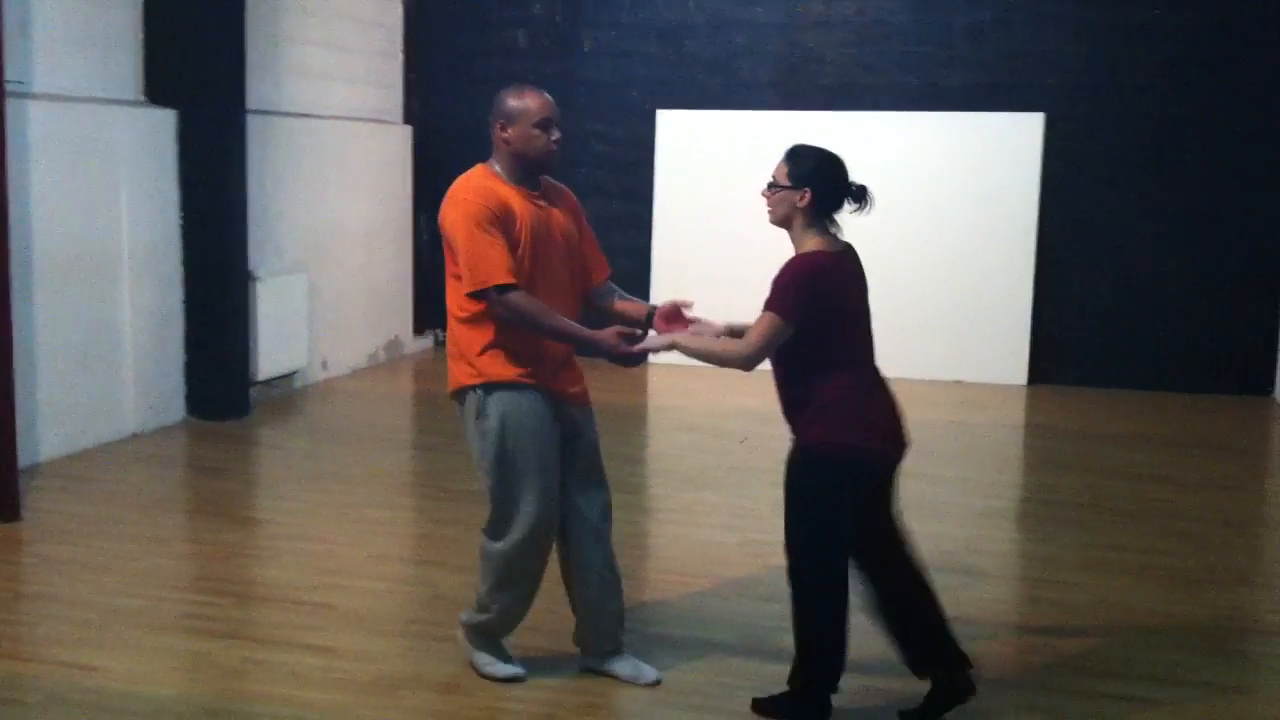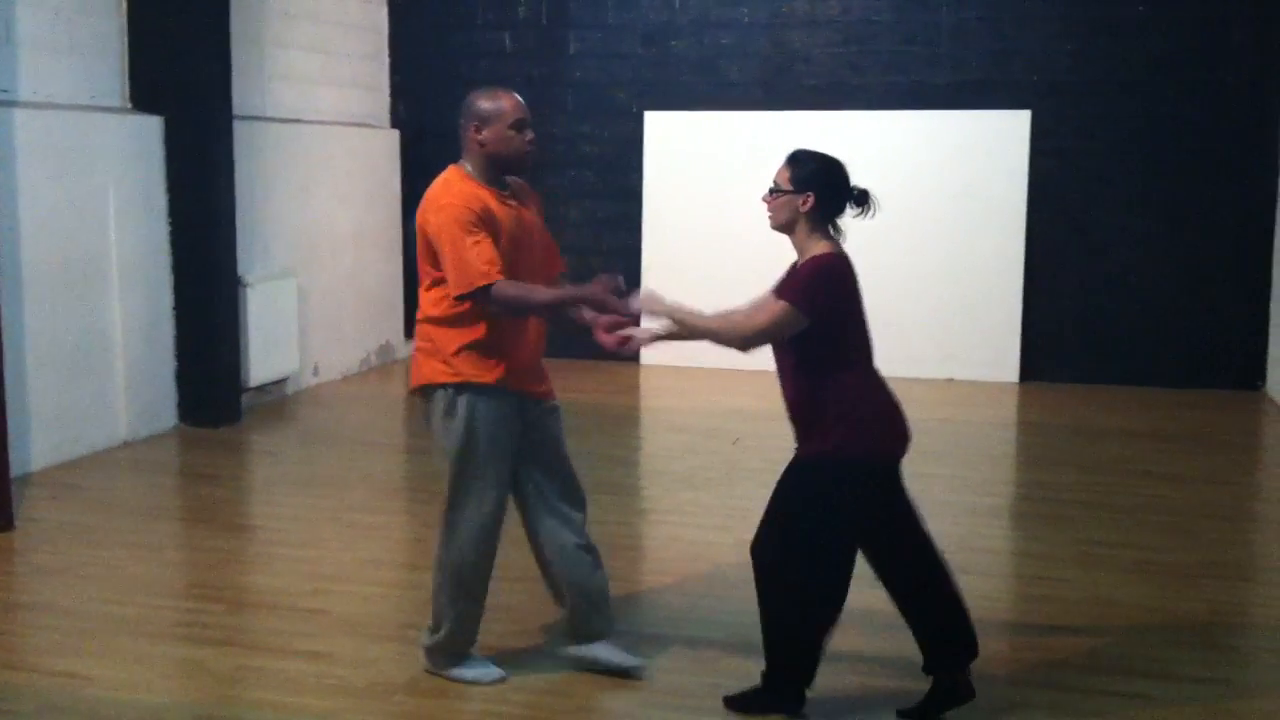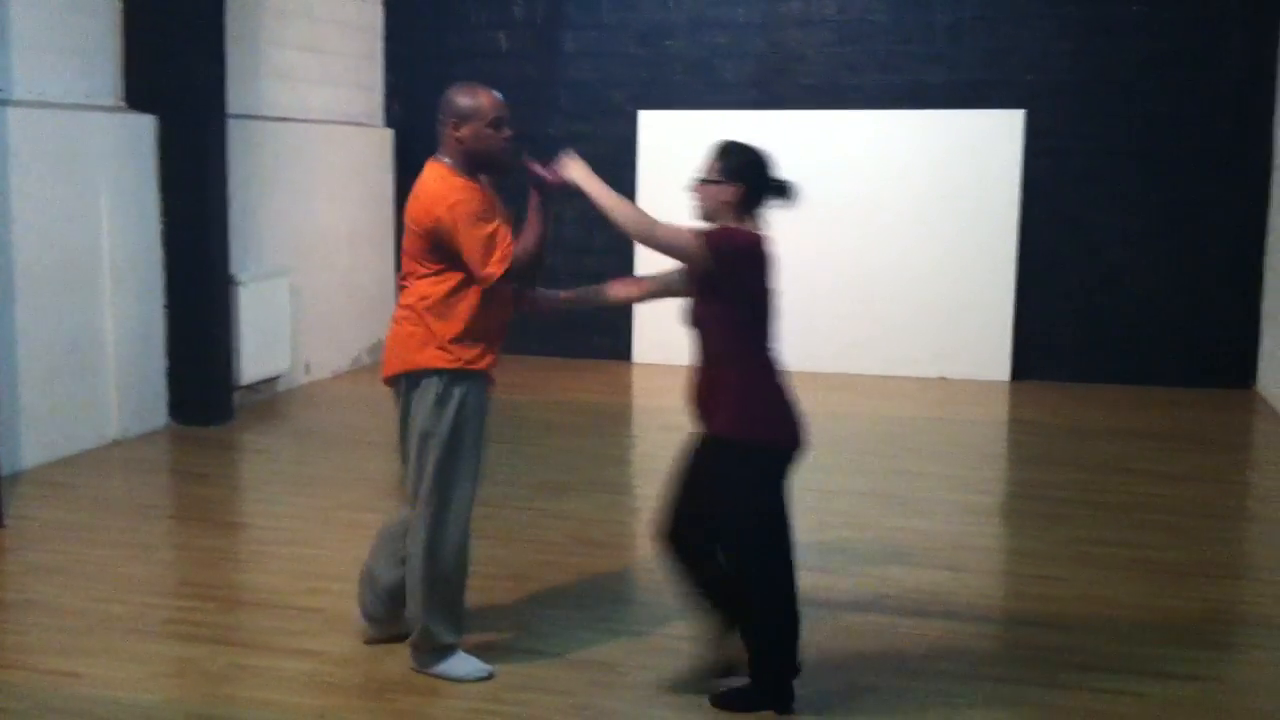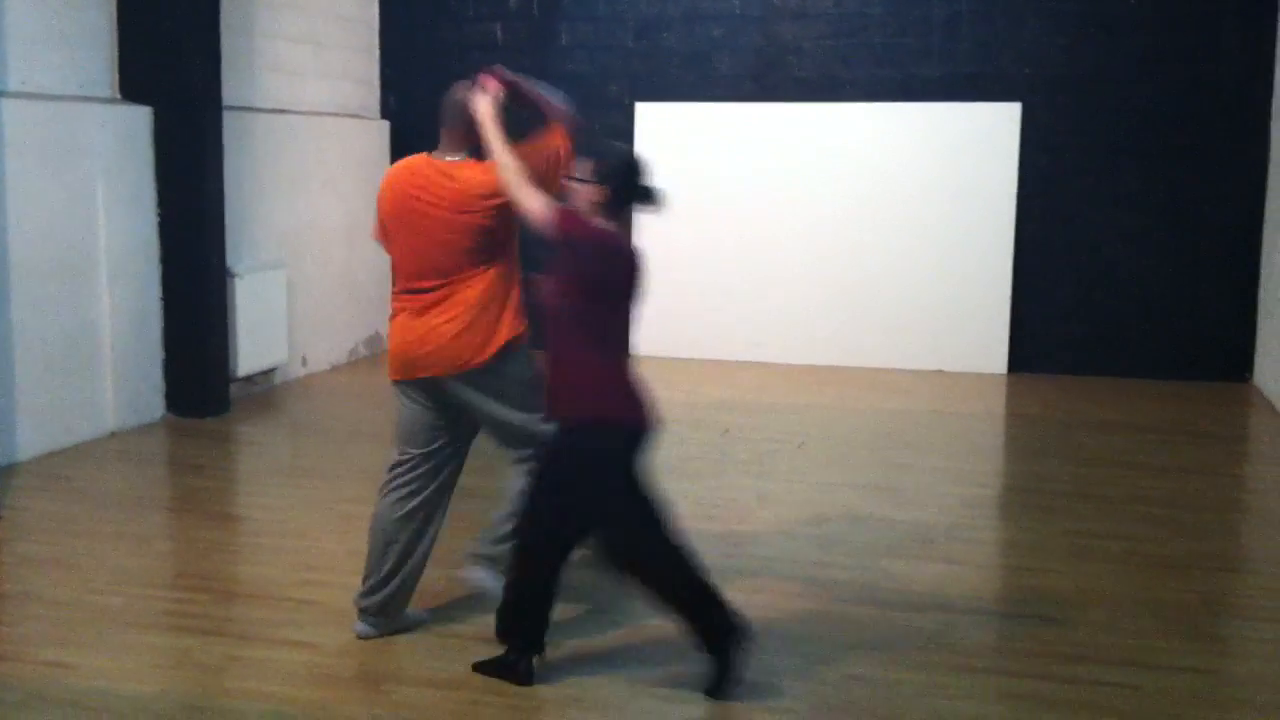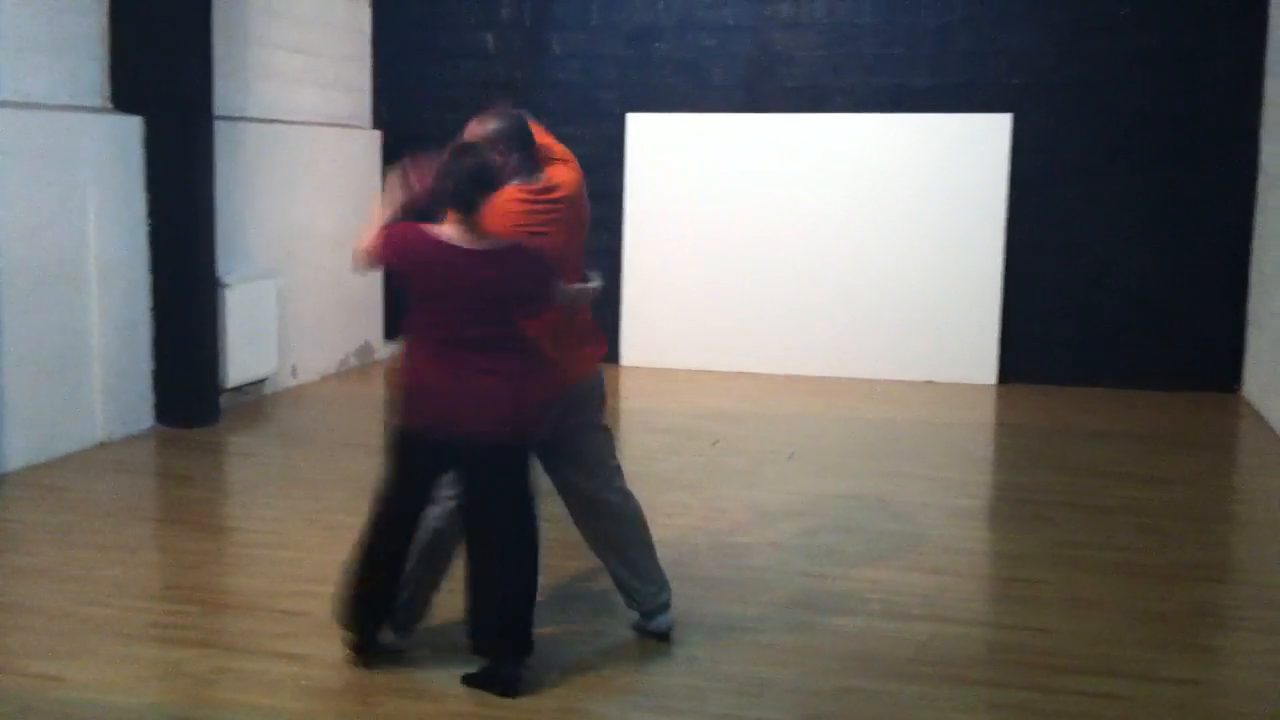
dt=0.3s
person 1, frame 1
left shoulder: (562, 200)
right shoulder: (473, 198)
left elbow: (594, 284)
right elbow: (502, 299)
left wrist: (645, 313)
right wrist: (594, 340)
left hip: (560, 380)
right hip: (500, 381)
left knee: (588, 513)
right knee: (526, 516)
left ankle: (603, 646)
right ankle: (485, 634)
person 1, frame 2
left shoulder: (521, 195)
right shoulder: (452, 201)
left elbow: (542, 277)
right elbow: (492, 293)
left wrist: (589, 311)
right wrist: (582, 295)
left hip: (521, 377)
right hip: (467, 379)
left knee: (559, 504)
right knee: (475, 515)
left ankle: (588, 632)
right ankle: (449, 649)
person 1, frame 3
left shoulder: (472, 182)
right shoulder: (450, 195)
right elbow: (510, 266)
right wrist: (540, 198)
left hip: (460, 364)
right hip: (440, 366)
left knee: (441, 499)
right knee: (444, 505)
left ankle: (385, 604)
right ankle: (434, 645)
person 1, frame 4
left shoulder: (398, 178)
right shoulder: (498, 179)
right elbow: (562, 119)
right wrist: (514, 84)
left hip: (415, 355)
right hip: (486, 352)
left knee: (411, 479)
right knee: (545, 452)
left ankle: (378, 608)
right ankle: (492, 559)
person 1, frame 5
left shoulder: (480, 221)
right shoulder: (566, 178)
right elbow: (528, 129)
right hip: (576, 369)
left knee: (453, 499)
right knee: (601, 491)
left ankle: (397, 618)
right ankle: (654, 608)
person 2, frame 1
left shoulder: (806, 270)
right shoulder: (837, 258)
left elbow: (747, 355)
left wrist: (677, 341)
right wrist: (727, 328)
left hip: (834, 438)
right hip: (868, 430)
left knee: (813, 561)
right knee: (882, 557)
right ankle: (947, 670)
person 2, frame 2
left shoulder: (820, 274)
right shoulder: (816, 270)
left elbow: (744, 332)
right elbow: (754, 321)
left wrist: (663, 312)
right wrist: (661, 332)
left hip: (841, 441)
right hip: (864, 435)
left knee: (780, 553)
right knee: (903, 554)
right ankle: (951, 672)
person 2, frame 3
left shoulder: (735, 248)
right shoulder: (724, 253)
left elbow: (643, 229)
right elbow: (645, 287)
left wrist: (580, 175)
right wrist: (566, 297)
left hip: (750, 428)
right hip: (735, 426)
left knee: (752, 550)
right knee: (687, 535)
right ankle: (743, 624)
person 2, frame 4
left shoulder: (584, 241)
right shoulder: (618, 253)
left elbow: (517, 182)
left wrist: (486, 117)
left hip: (596, 420)
right hip: (603, 413)
left knee: (634, 539)
right knee: (541, 529)
left ankle: (719, 632)
right ankle: (519, 648)
person 2, frame 5
left shoulder: (417, 245)
right shoulder: (520, 260)
left elbow: (367, 253)
right elbow: (564, 297)
left wrist: (399, 197)
right wrist: (590, 288)
left hip: (427, 415)
right hip: (499, 416)
left knee: (393, 519)
right knee: (503, 538)
left ankle: (364, 631)
right ankle: (504, 659)
